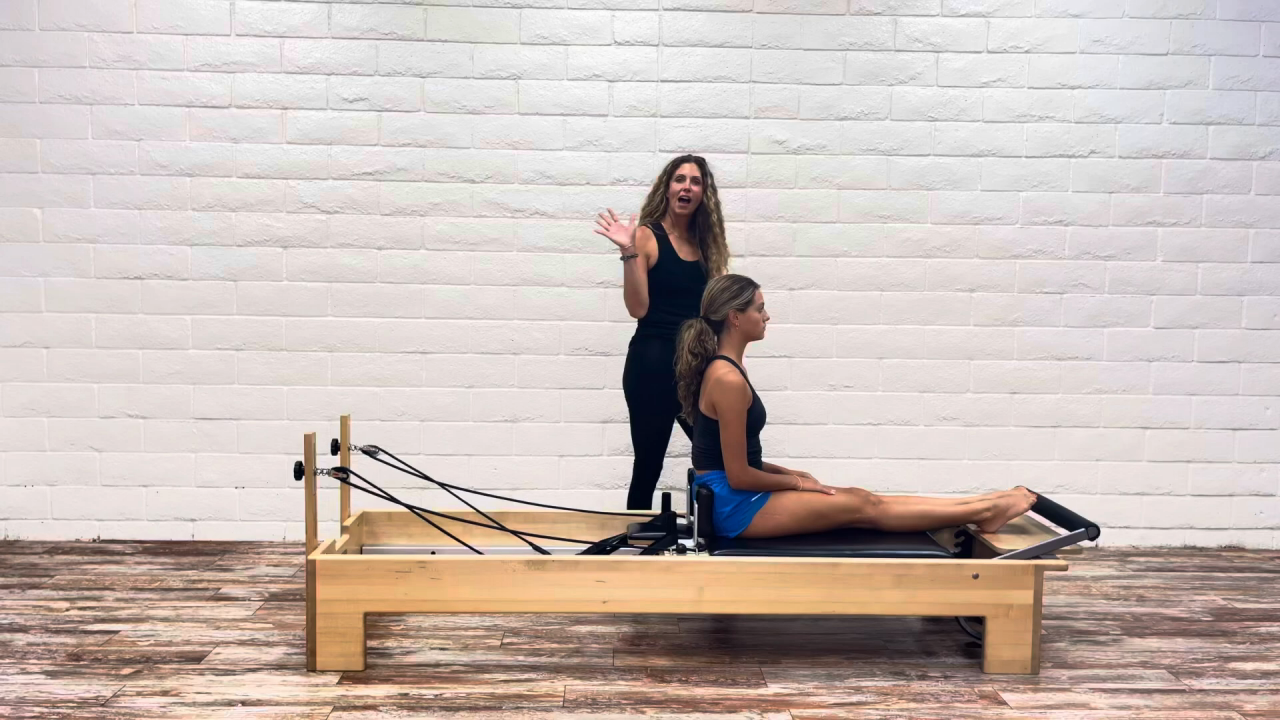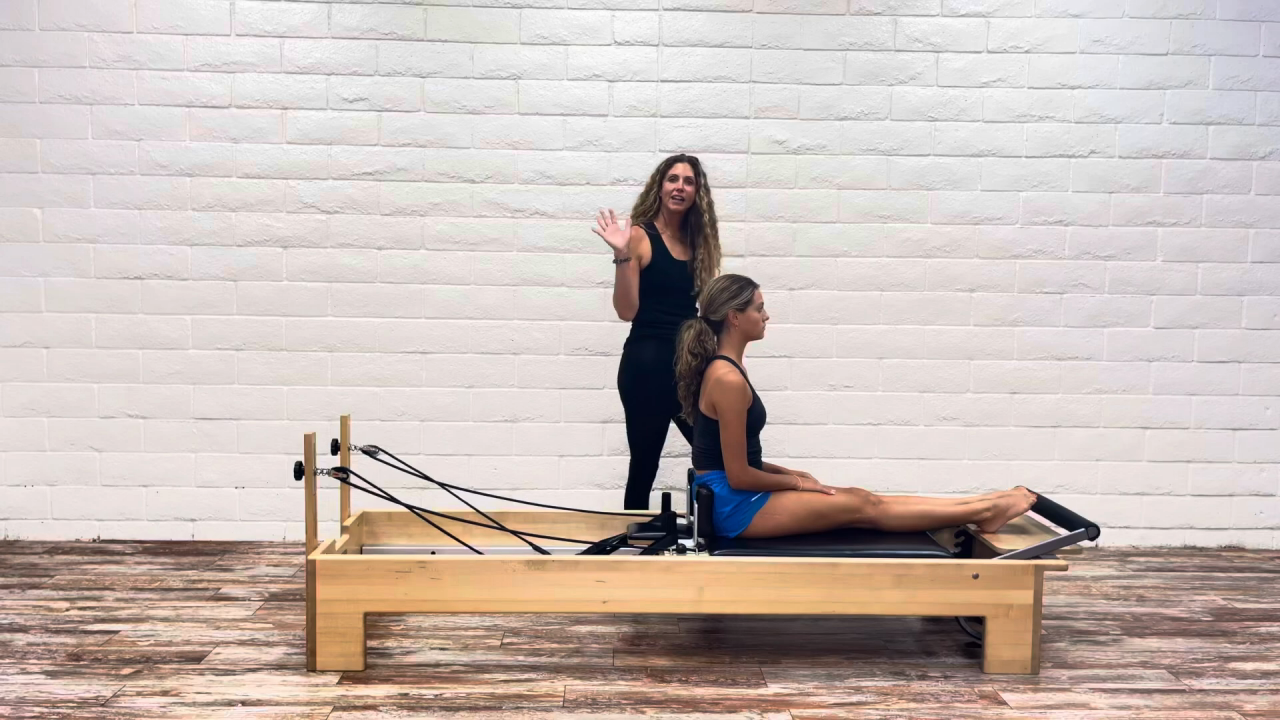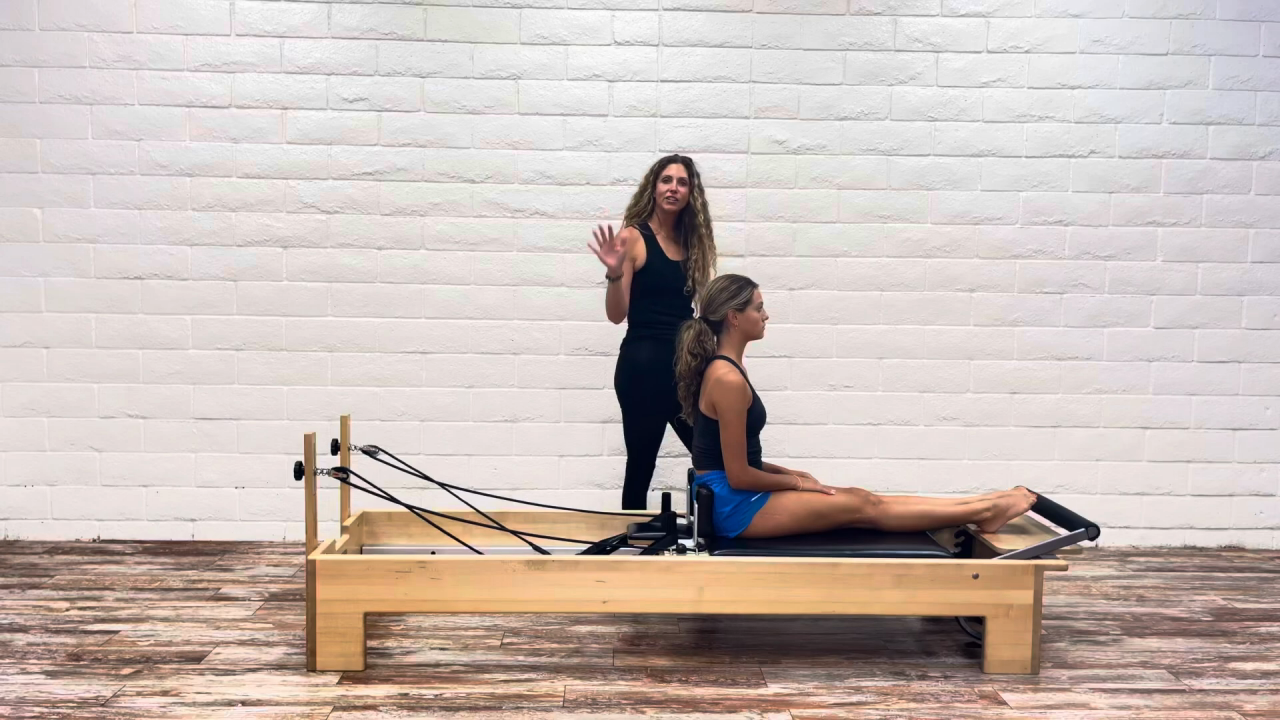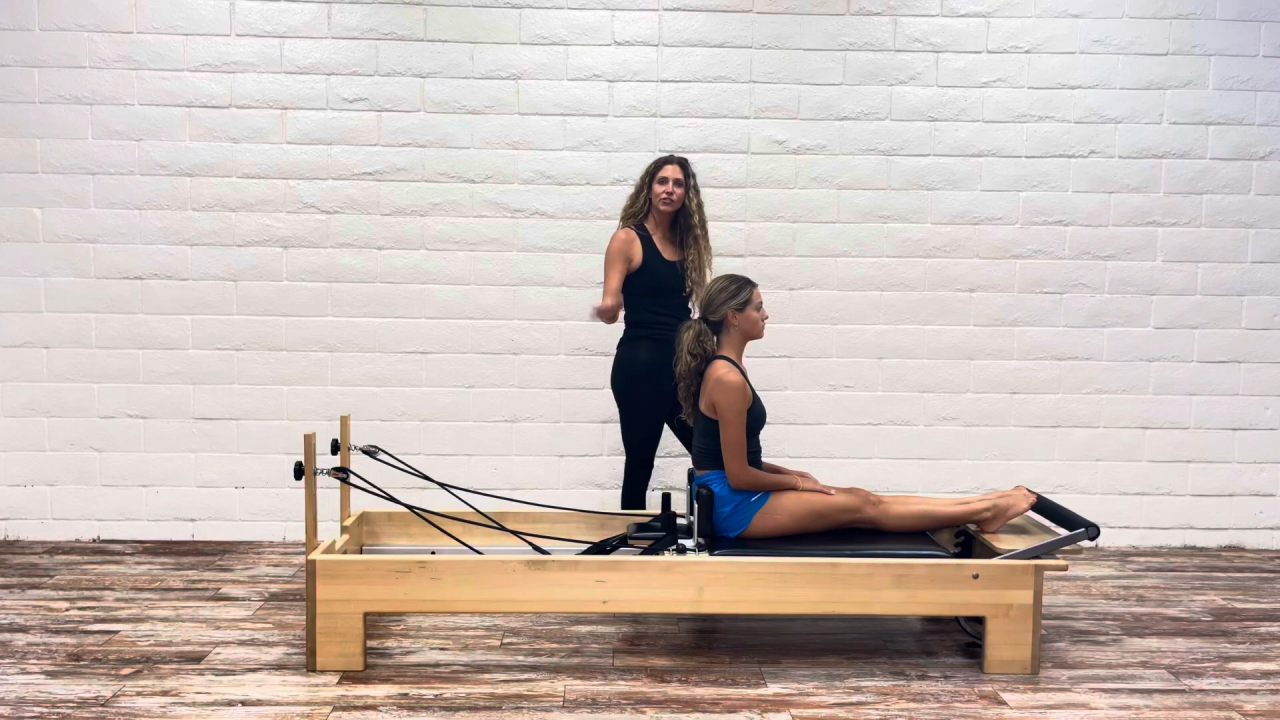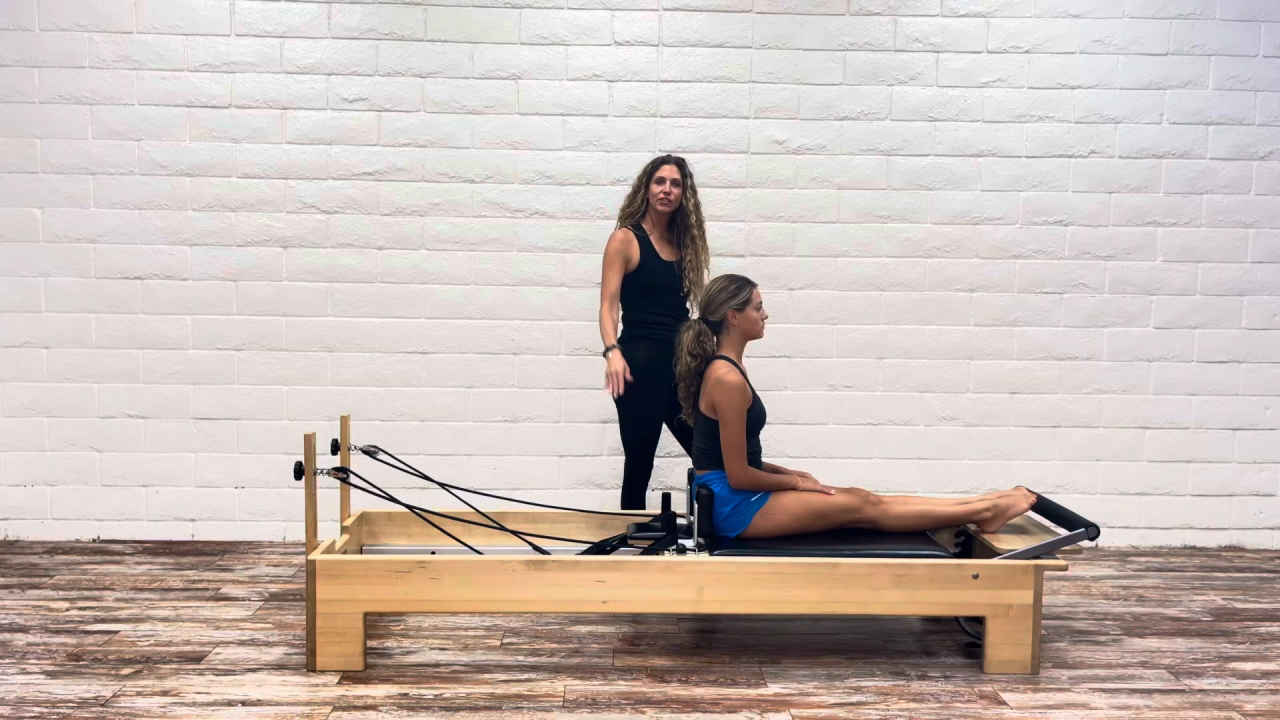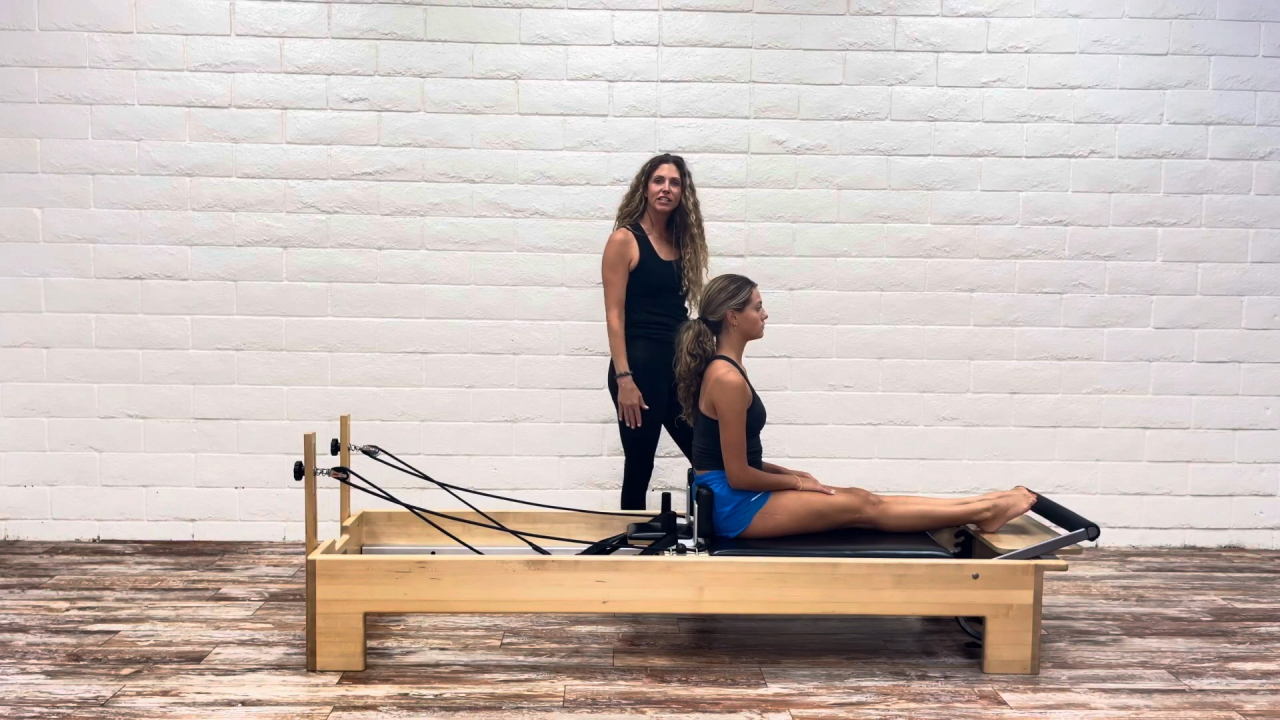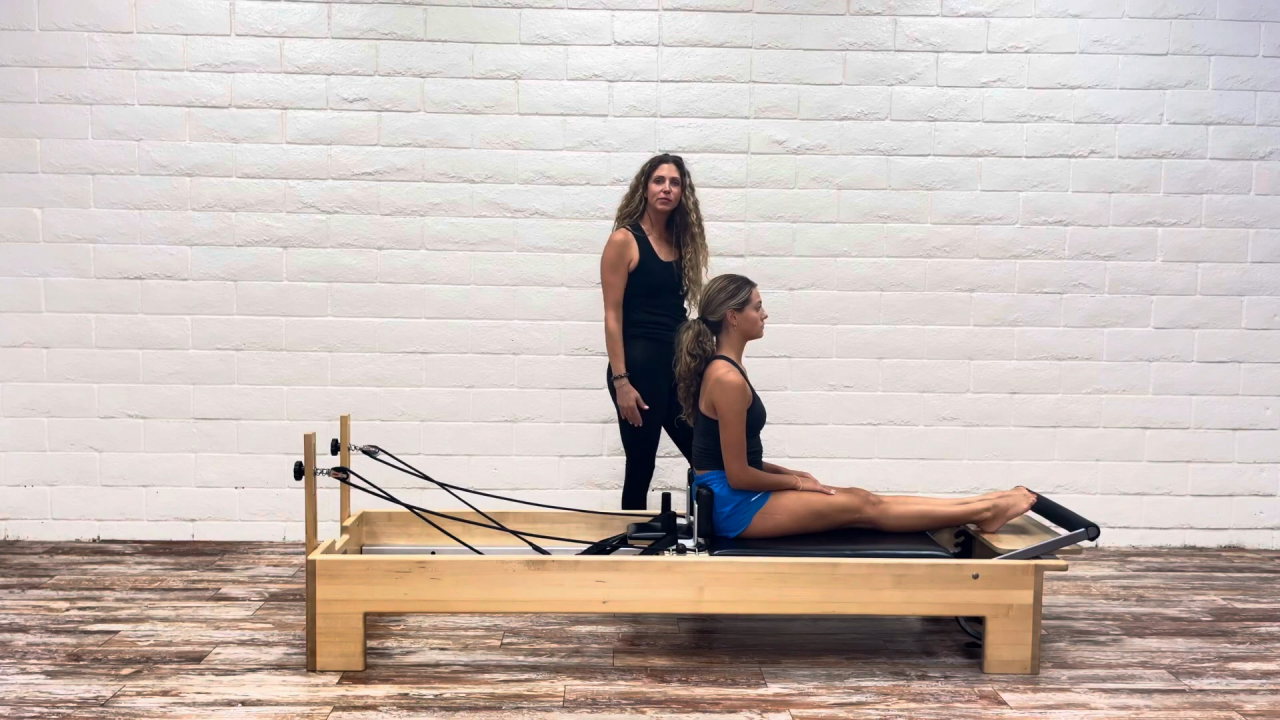
dt=0.1s
person 1, frame 1
left shoulder: (723, 368)
right shoulder: (728, 380)
right elbow: (739, 475)
left wrist: (787, 473)
right wrist: (796, 482)
left hip: (732, 494)
right hip: (733, 504)
left knee: (858, 496)
right knee: (862, 507)
left ankle: (979, 506)
right ankle: (982, 513)
person 1, frame 2
left shoulder: (724, 369)
right shoulder: (728, 380)
right elbow: (739, 476)
left wrist: (787, 474)
right wrist: (796, 483)
left hip: (732, 494)
right hip: (733, 505)
left knee: (858, 497)
right knee: (862, 507)
left ankle: (979, 507)
right ankle: (982, 513)
person 1, frame 3
left shoulder: (724, 367)
right shoulder: (729, 380)
right elbow: (739, 475)
left wrist: (787, 473)
right wrist: (796, 483)
left hip: (732, 494)
right hip: (733, 504)
left knee: (860, 497)
right knee: (862, 507)
left ankle: (979, 504)
right ankle: (983, 512)
person 1, frame 4
left shoulder: (724, 367)
right shoulder: (728, 380)
right elbow: (738, 476)
left wrist: (787, 473)
right wrist: (796, 483)
left hip: (732, 494)
right hip: (733, 504)
left knee: (858, 498)
right knee: (862, 507)
left ankle: (978, 505)
right ankle: (982, 512)
person 1, frame 5
left shoulder: (724, 369)
right shoulder: (728, 379)
right elbow: (739, 475)
left wrist: (788, 474)
right wrist: (795, 482)
left hip: (730, 493)
right hip: (732, 504)
left knee: (857, 496)
right knee: (862, 507)
left ankle: (980, 505)
right ankle: (982, 513)
person 1, frame 6
left shoulder: (724, 368)
right shoulder: (728, 379)
right elbow: (739, 475)
left wrist: (788, 474)
right wrist: (795, 482)
left hip: (731, 493)
right hip: (733, 504)
left knee: (857, 497)
right knee: (862, 507)
left ankle: (980, 506)
right ankle: (982, 513)
person 1, frame 7
left shoulder: (724, 368)
right shoulder: (728, 380)
right elbow: (738, 475)
left wrist: (787, 474)
right wrist: (795, 482)
left hip: (731, 494)
right hip: (733, 504)
left knee: (860, 498)
right knee: (862, 507)
left ankle: (979, 504)
right ankle: (983, 512)
person 2, frame 1
left shoulder: (705, 241)
right shoulder: (646, 237)
right elbow: (638, 308)
right wrist: (629, 253)
right hip: (652, 361)
right knee: (648, 466)
person 2, frame 2
left shoulder: (697, 240)
right shoulder: (639, 237)
right elbow: (627, 311)
right wrist: (623, 256)
right hip: (647, 362)
right knee: (644, 466)
person 2, frame 3
left shoulder: (691, 241)
right shoulder: (632, 238)
right elbow: (618, 312)
right wrist: (614, 271)
right hip: (644, 362)
right knee: (641, 466)
person 2, frame 4
left shoulder: (687, 241)
right shoulder: (628, 239)
right elbow: (612, 311)
right wrist: (607, 308)
right hip: (640, 363)
right knee: (639, 466)
person 2, frame 5
left shoulder: (683, 241)
right shoulder: (625, 239)
right elbow: (609, 305)
right wrist: (613, 352)
right hip: (640, 362)
right knee: (639, 466)
person 2, frame 6
left shoulder: (682, 240)
right shoulder: (624, 239)
right elbow: (615, 313)
right wrist: (623, 377)
left hip: (679, 361)
right hip: (641, 361)
right knee: (639, 466)
person 2, frame 7
left shoulder: (680, 240)
right shoulder: (624, 240)
right elbow: (612, 317)
right wrist: (622, 380)
left hip: (678, 361)
right hip: (640, 361)
right knee: (641, 466)
